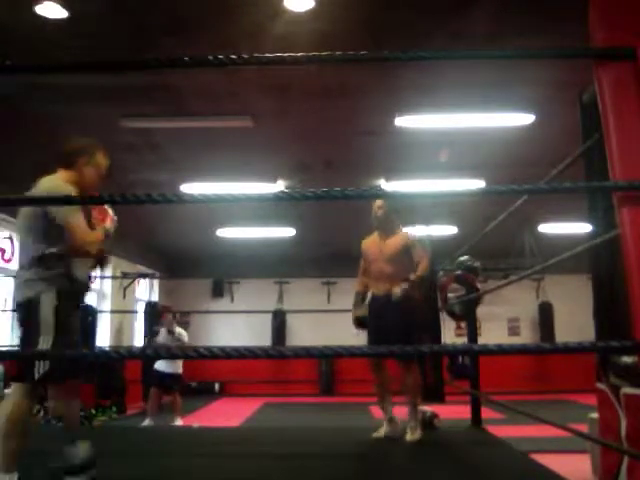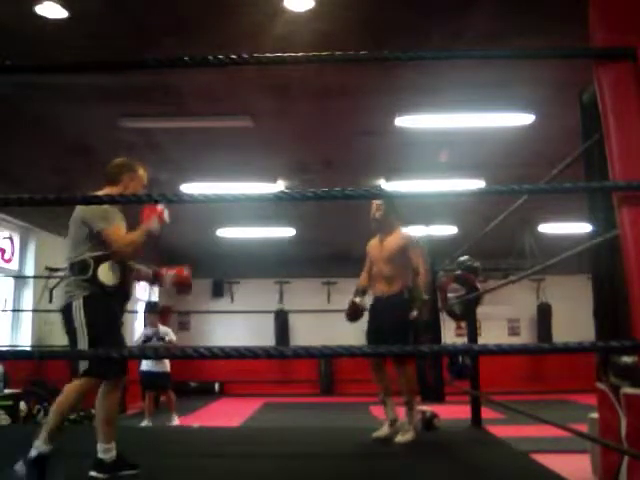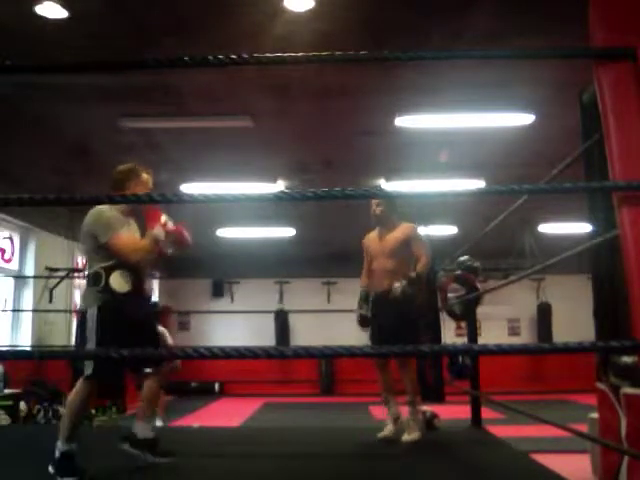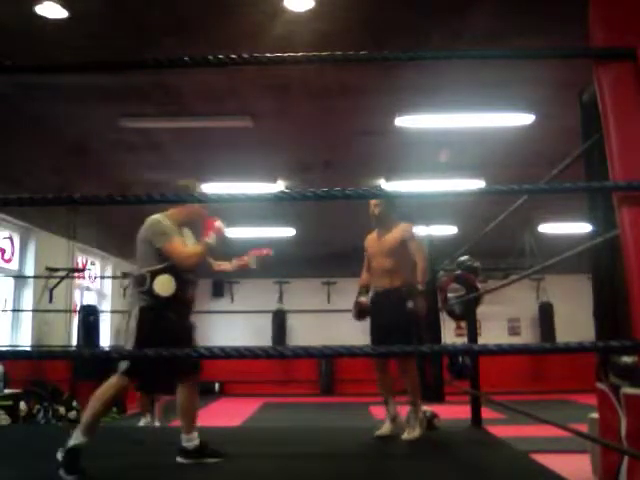
dt=0.4s
person 1, frame 1
left shoulder: (49, 191)
right shoulder: (60, 191)
right elbow: (85, 244)
left wrist: (95, 244)
right wrist: (106, 228)
left hip: (51, 296)
right hip: (47, 296)
left knee: (67, 379)
right knee: (28, 383)
person 1, frame 2
left shoulder: (111, 211)
right shoulder: (98, 206)
left elbow: (120, 262)
right elbow: (124, 246)
left wrist: (157, 276)
right wrist: (151, 224)
left hip: (106, 303)
right hip: (85, 300)
left knee: (113, 377)
right knee: (87, 377)
right ankle: (38, 452)
person 1, frame 3
left shoulder: (128, 221)
right shoulder: (102, 215)
left elbow: (143, 257)
right elbow: (133, 254)
left wrist: (166, 241)
right wrist: (160, 233)
left hip: (132, 308)
right hip: (105, 308)
right knee: (91, 381)
left ankle: (141, 434)
right ankle: (63, 452)
person 1, frame 4
left shoulder: (188, 234)
right shoulder: (157, 225)
left elbow: (208, 265)
right elbow: (188, 260)
left wrist: (240, 263)
right wrist: (212, 237)
left hip: (176, 313)
right hip: (151, 312)
left knee: (190, 375)
right knee: (123, 379)
left ankle: (190, 445)
right ankle: (74, 446)
person 2, frame 1
left shoulder: (406, 238)
right shoulder: (367, 244)
left elbow: (425, 264)
right elbow: (363, 274)
left wrist: (409, 283)
right wrist: (358, 303)
left hip: (402, 303)
right hip: (377, 304)
left knee: (407, 362)
right knee: (376, 364)
left ankle: (414, 419)
right ankle: (389, 420)
person 2, frame 2
left shoulder: (405, 239)
right shoulder: (371, 244)
left elbow: (422, 270)
left wrist: (421, 301)
right wrist: (357, 296)
left hip: (400, 302)
right hip: (378, 304)
left knee: (402, 362)
right knee: (376, 362)
left ankle: (410, 421)
right ankle: (391, 418)
person 2, frame 3
left shoulder: (408, 231)
right shoulder: (368, 240)
left elbow: (425, 260)
left wrist: (408, 281)
right wrist: (363, 303)
left hip: (403, 300)
right hip: (380, 301)
left knee: (404, 359)
right knee: (380, 361)
left ankle: (415, 419)
right ankle: (394, 418)
person 2, frame 4
left shoulder: (405, 231)
right shoulder: (370, 239)
left elbow: (421, 263)
left wrist: (419, 293)
right wrist: (362, 295)
left hip: (401, 299)
right hip: (379, 300)
left knee: (405, 358)
right knee: (380, 360)
left ankle: (416, 416)
right ankle: (392, 416)
